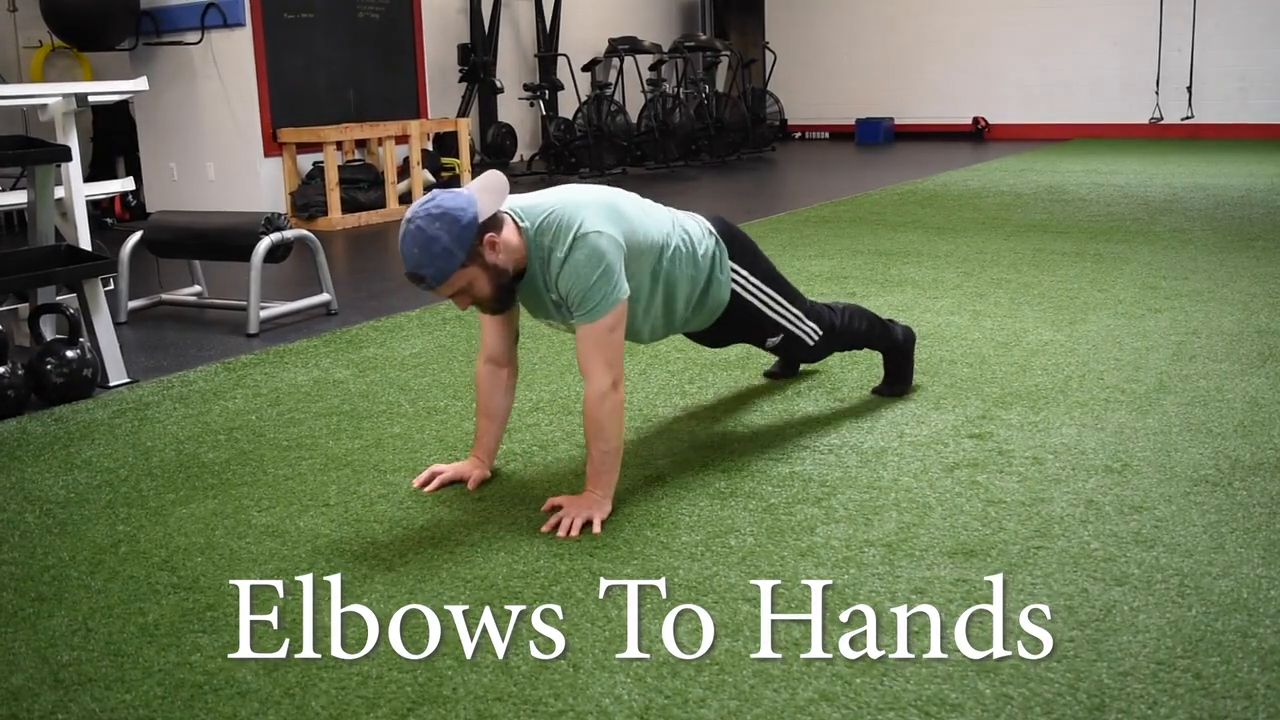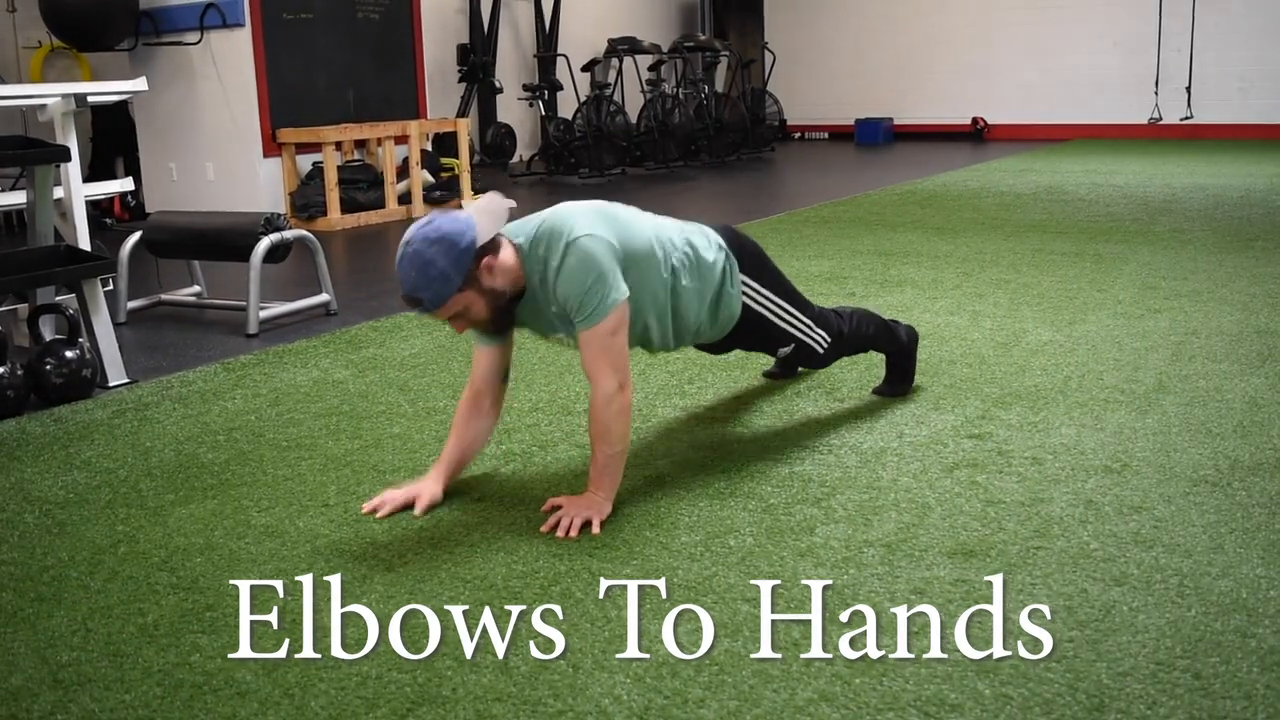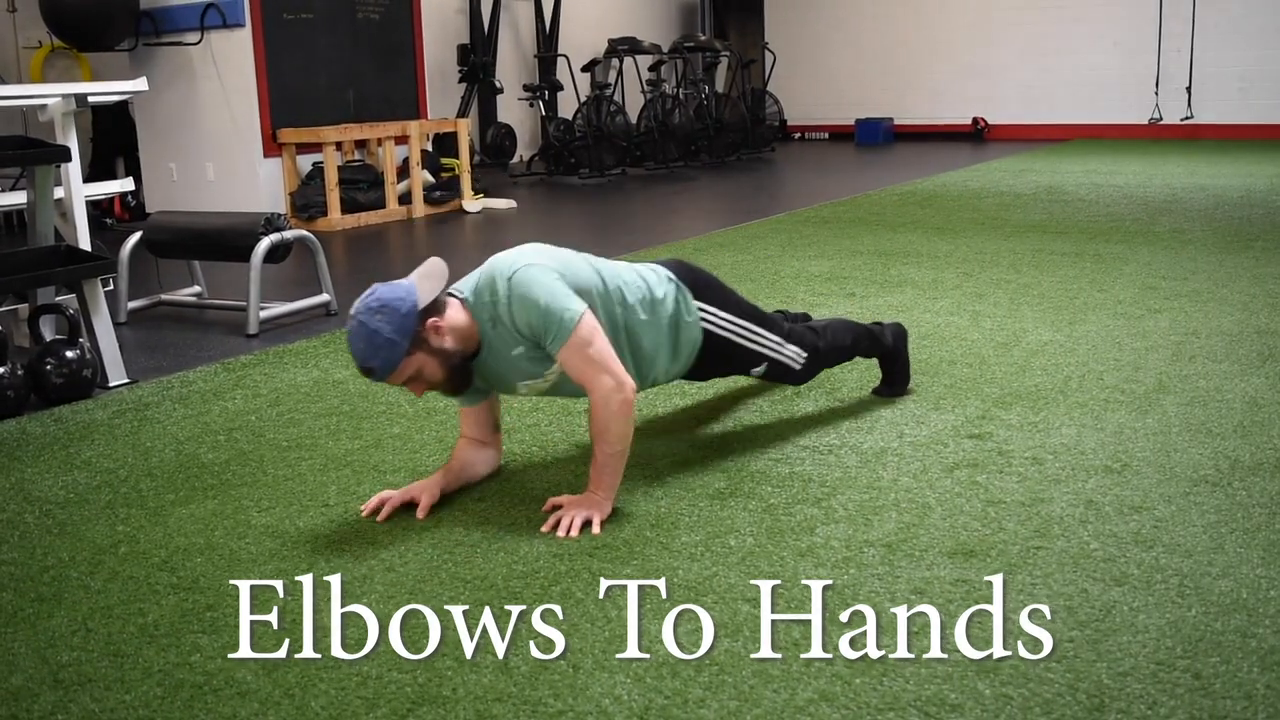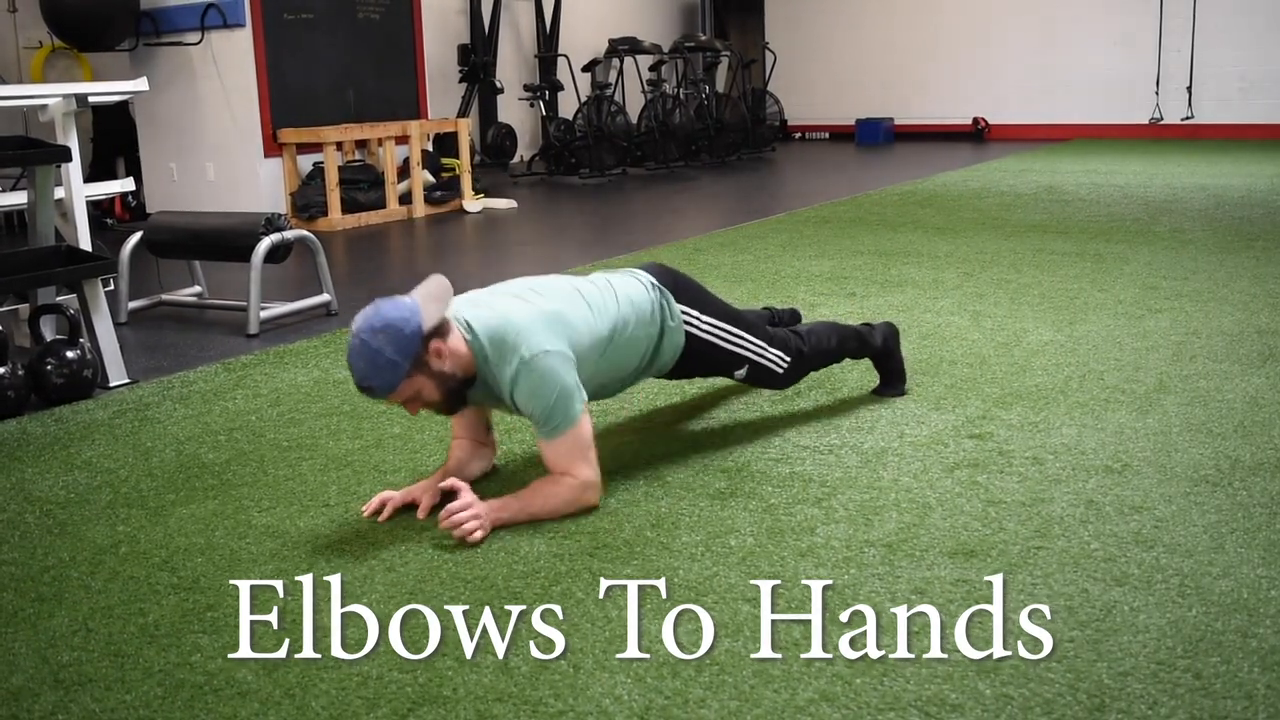
dt=0.4s
person 1, frame 1
left shoulder: (581, 244)
right shoulder: (489, 247)
left elbow: (604, 383)
right elbow: (497, 362)
left wrist: (598, 496)
right wrist: (480, 459)
left hip: (715, 269)
right hip: (679, 287)
left knee: (813, 334)
left ankle: (893, 340)
right ankle: (789, 355)
person 1, frame 2
left shoulder: (575, 252)
right shoulder: (490, 278)
left elbow: (611, 388)
right elbow: (484, 393)
left wrist: (598, 497)
right wrist: (437, 477)
left hip: (725, 279)
right hip: (687, 303)
left knee: (819, 341)
left ankle: (895, 341)
right ankle: (785, 355)
person 1, frame 3
left shoulder: (521, 287)
right shoulder: (460, 346)
left elbow: (615, 389)
right elbow: (482, 445)
left wrist: (598, 497)
right wrist: (432, 483)
left hip: (681, 313)
right hip: (661, 344)
left knee: (801, 357)
left ankle: (884, 341)
right ankle: (787, 321)
person 1, frame 4
left shoulder: (529, 358)
right shoulder: (447, 345)
left elbow: (582, 482)
right elbow: (475, 444)
left wrist: (492, 511)
right wrist: (439, 480)
left hip: (666, 315)
right hip: (625, 303)
left knee: (785, 363)
left ankle: (874, 340)
right ankle: (776, 318)
